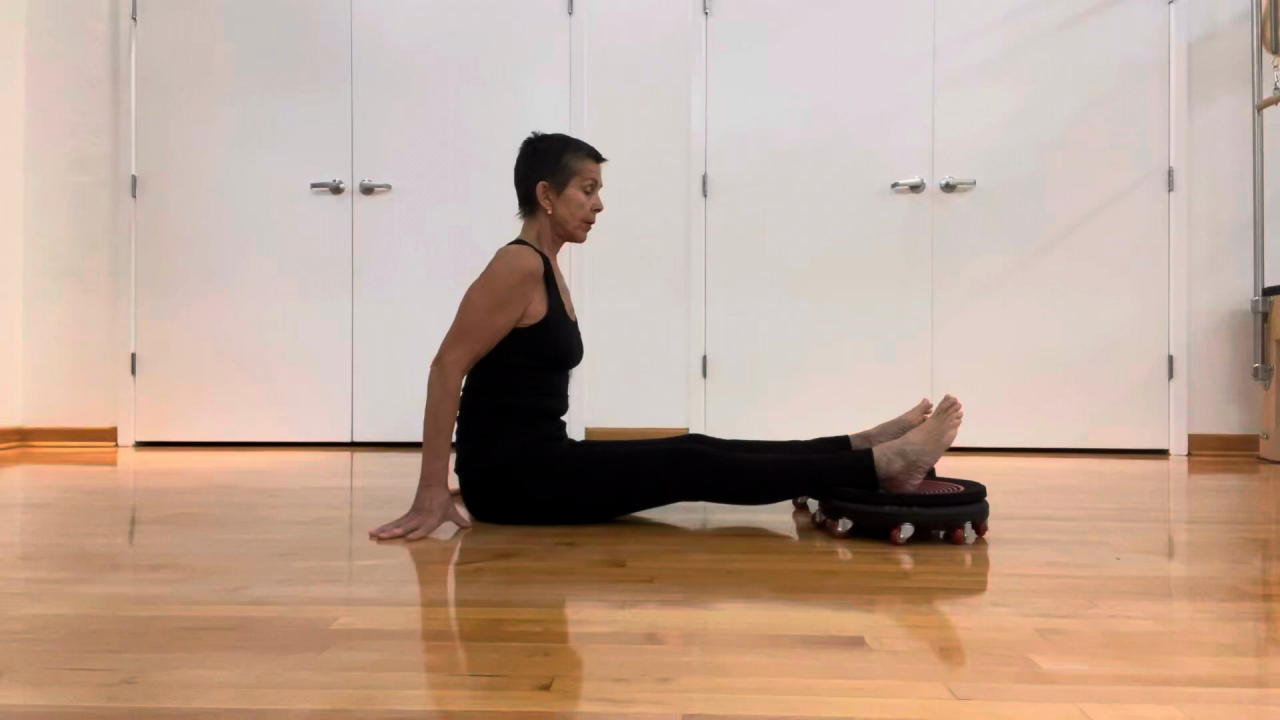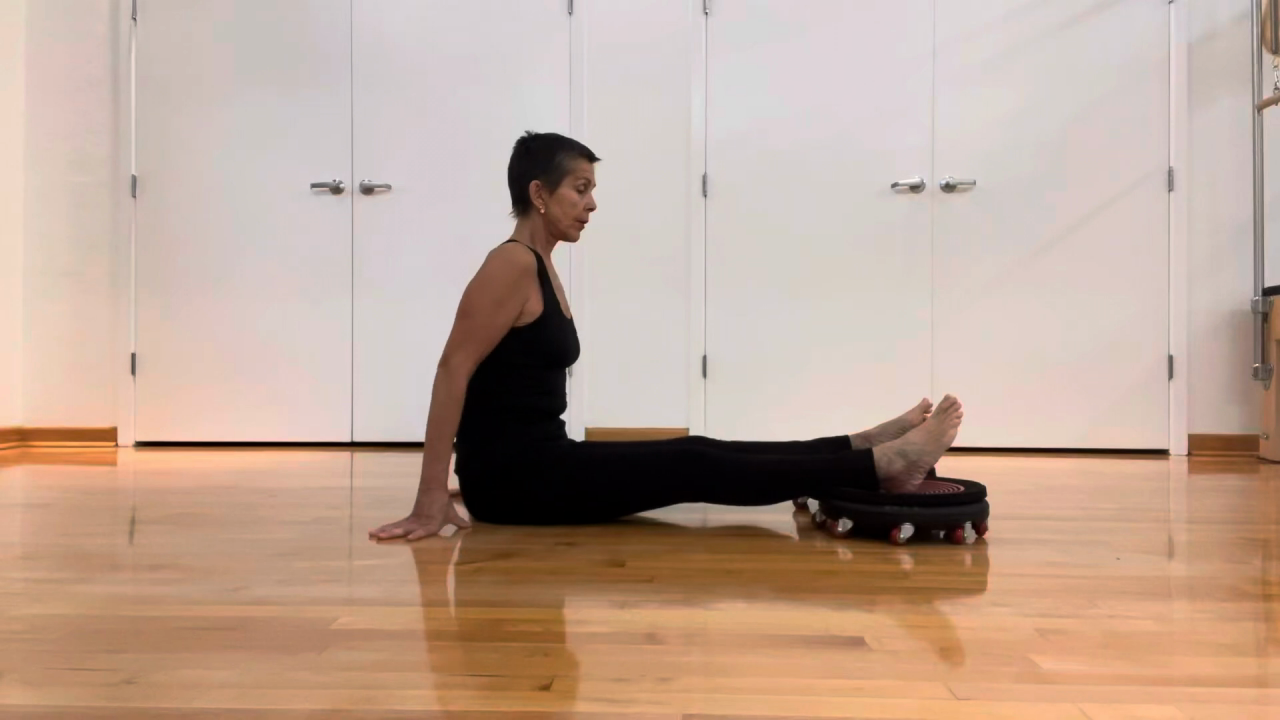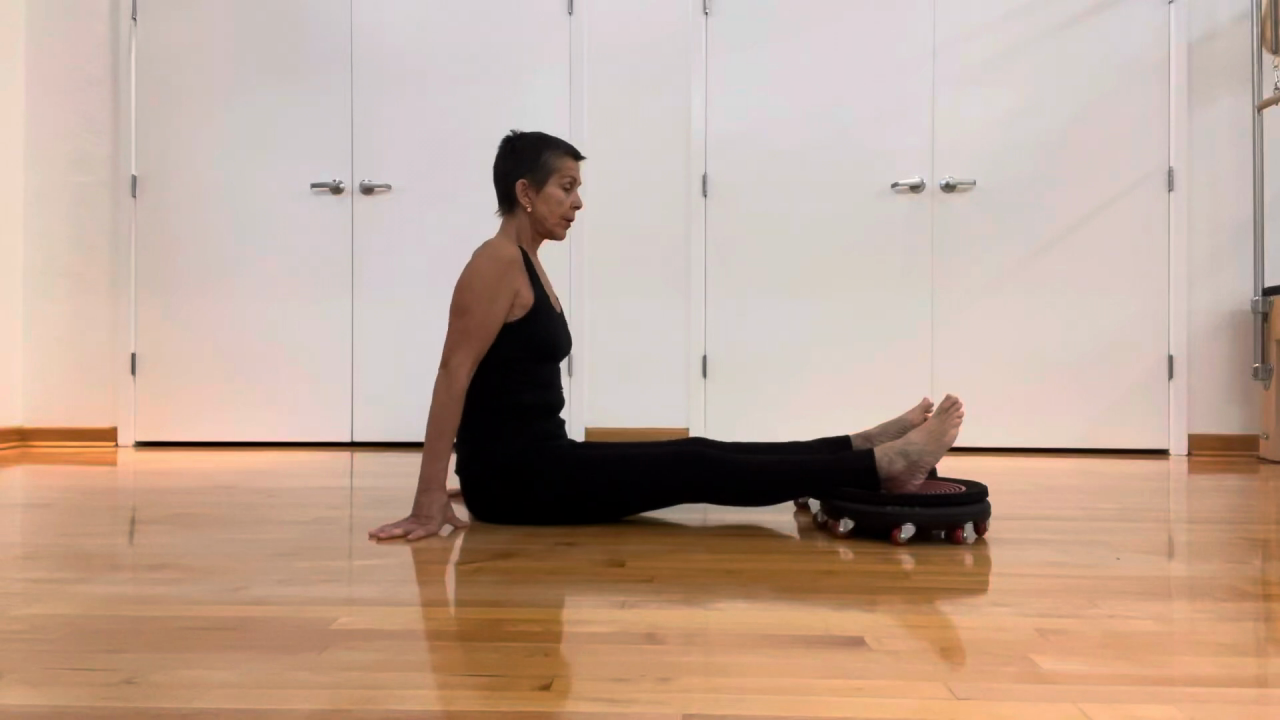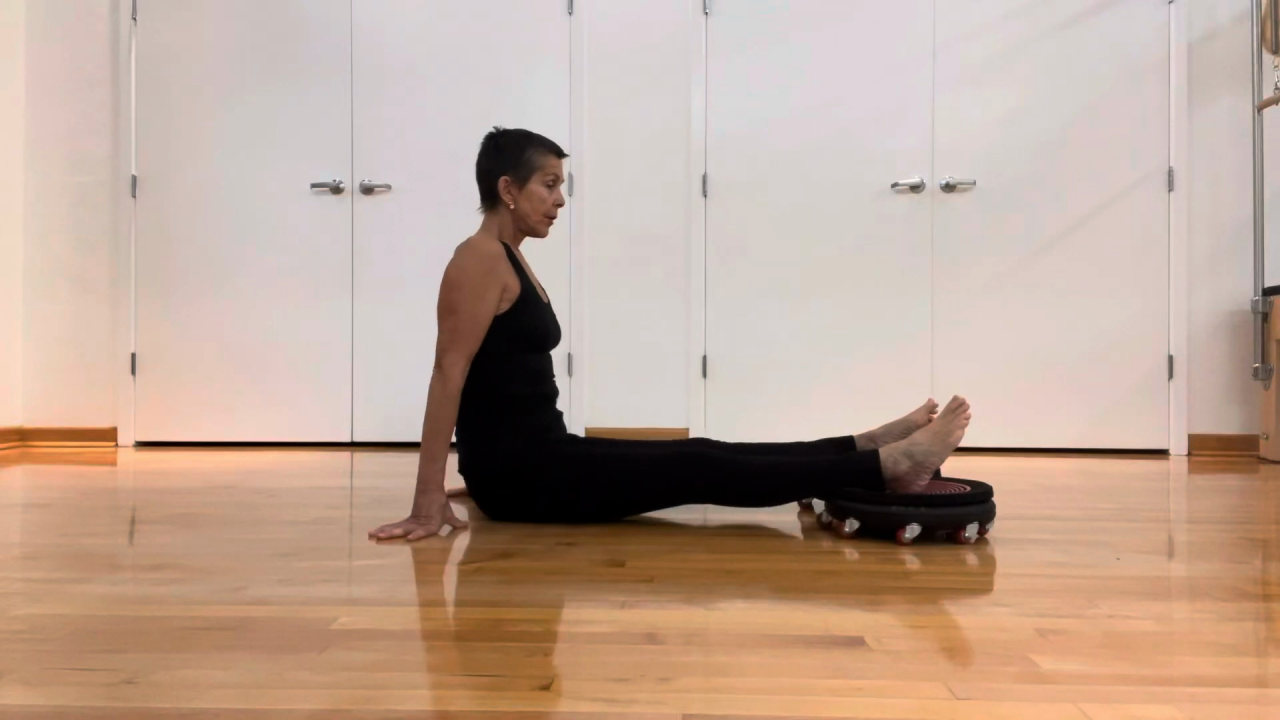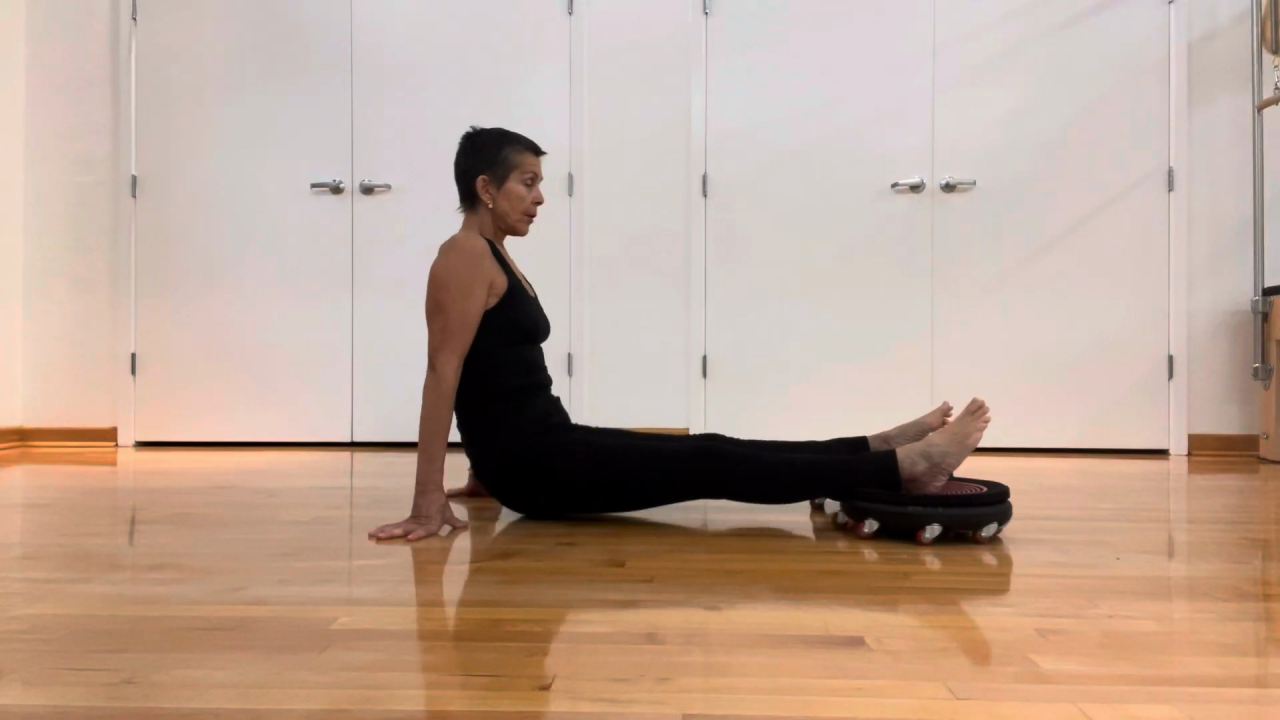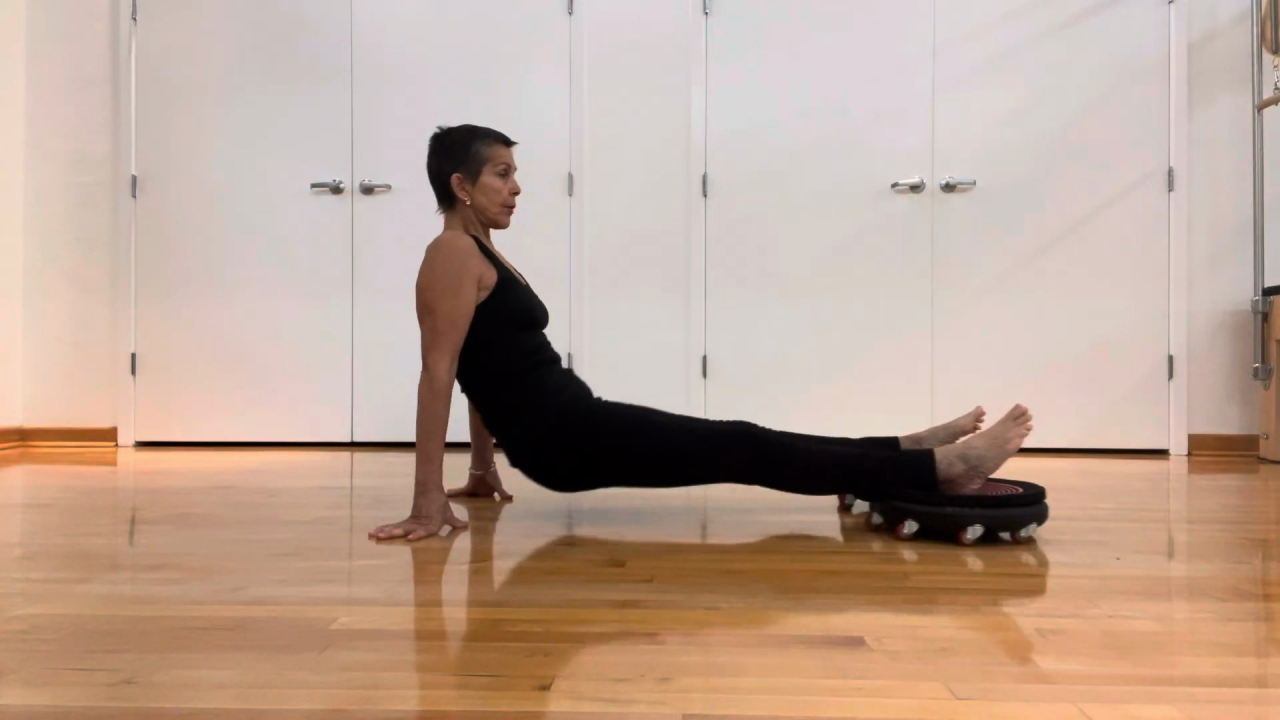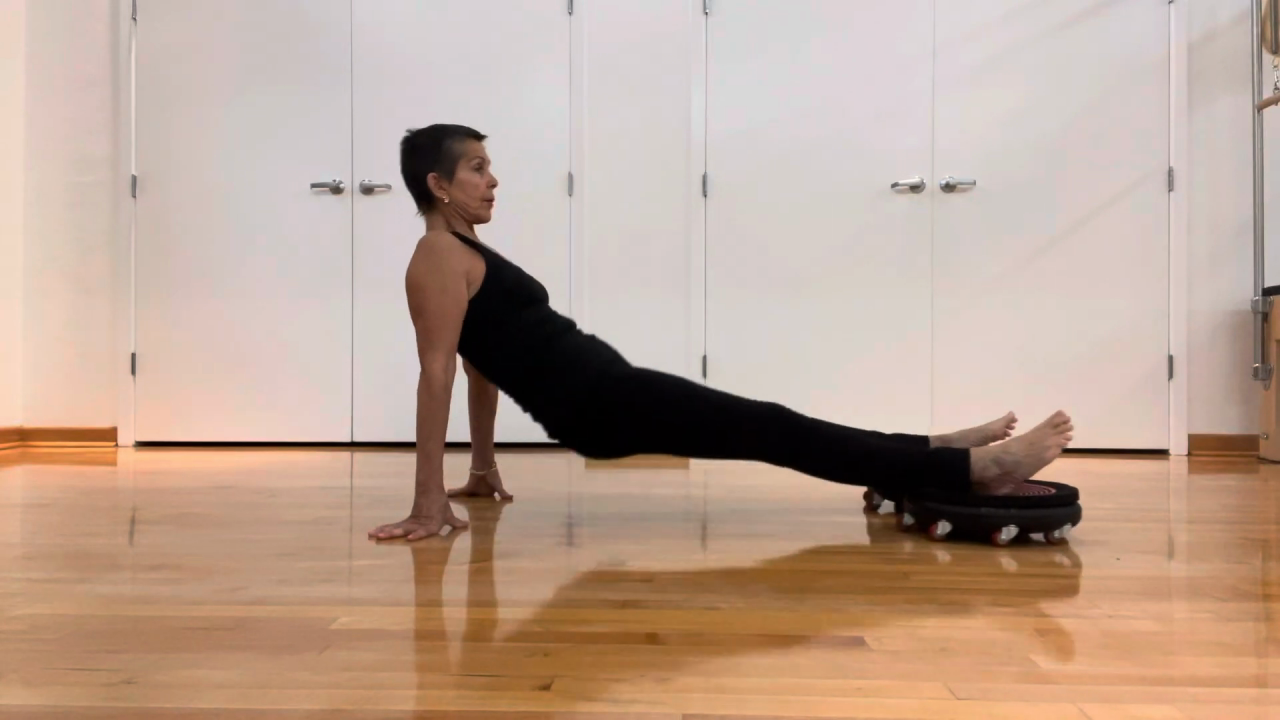
dt=0.2s
person 1, frame 1
left shoulder: (547, 267)
right shoulder: (519, 267)
right elbow: (447, 368)
right wrist: (432, 491)
left hip: (539, 461)
right hip: (507, 476)
left knee: (694, 454)
right knee: (689, 466)
left ankle: (861, 448)
right ankle: (881, 465)
person 1, frame 2
left shoulder: (542, 267)
right shoulder: (512, 264)
right elbow: (453, 371)
right wrist: (432, 497)
left hip: (538, 460)
right hip: (507, 477)
left knee: (694, 455)
right knee: (690, 468)
left ankle: (862, 448)
right ankle: (881, 465)
person 1, frame 3
left shoulder: (528, 265)
right shoulder: (498, 261)
right elbow: (455, 372)
right wrist: (429, 500)
left hip: (539, 459)
right hip: (509, 476)
left knee: (695, 457)
right knee: (691, 472)
left ankle: (862, 448)
right ankle: (882, 465)
person 1, frame 4
left shoulder: (511, 259)
right shoulder: (481, 257)
right elbow: (449, 373)
left wrist: (455, 483)
right wrist: (428, 500)
left hip: (542, 455)
right hip: (513, 470)
left knee: (698, 457)
right knee: (697, 472)
left ankle: (867, 449)
right ankle: (888, 466)
person 1, frame 5
left shoulder: (496, 258)
right shoulder: (465, 255)
right elbow: (442, 373)
left wrist: (486, 470)
right wrist: (427, 501)
left hip: (547, 447)
right hip: (524, 460)
left knee: (709, 455)
right knee: (710, 466)
left ankle: (882, 450)
right ankle: (904, 466)
person 1, frame 6
left shoulder: (483, 254)
right shoulder: (452, 254)
left elbow: (482, 363)
right elbow: (437, 372)
left wrist: (485, 467)
right wrist: (428, 502)
left hip: (570, 424)
right hip: (555, 436)
left knee: (736, 442)
right knee: (739, 451)
left ankle: (912, 452)
right ankle: (941, 469)
person 1, frame 7
left shoulder: (470, 251)
right shoulder: (439, 255)
left elbow: (482, 364)
right elbow: (436, 372)
left wrist: (484, 467)
right wrist: (429, 501)
left hip: (601, 389)
right hip: (590, 402)
left knee: (767, 428)
right knee: (768, 432)
left ankle: (939, 453)
right ankle: (974, 470)
